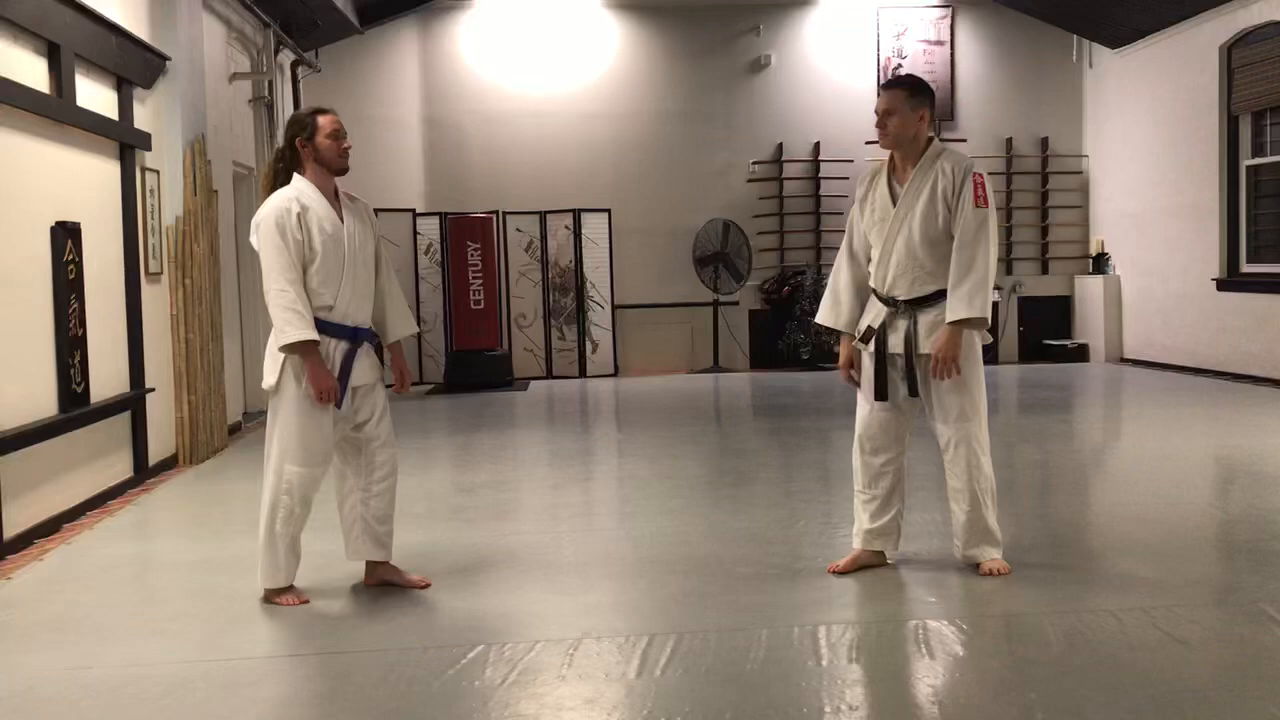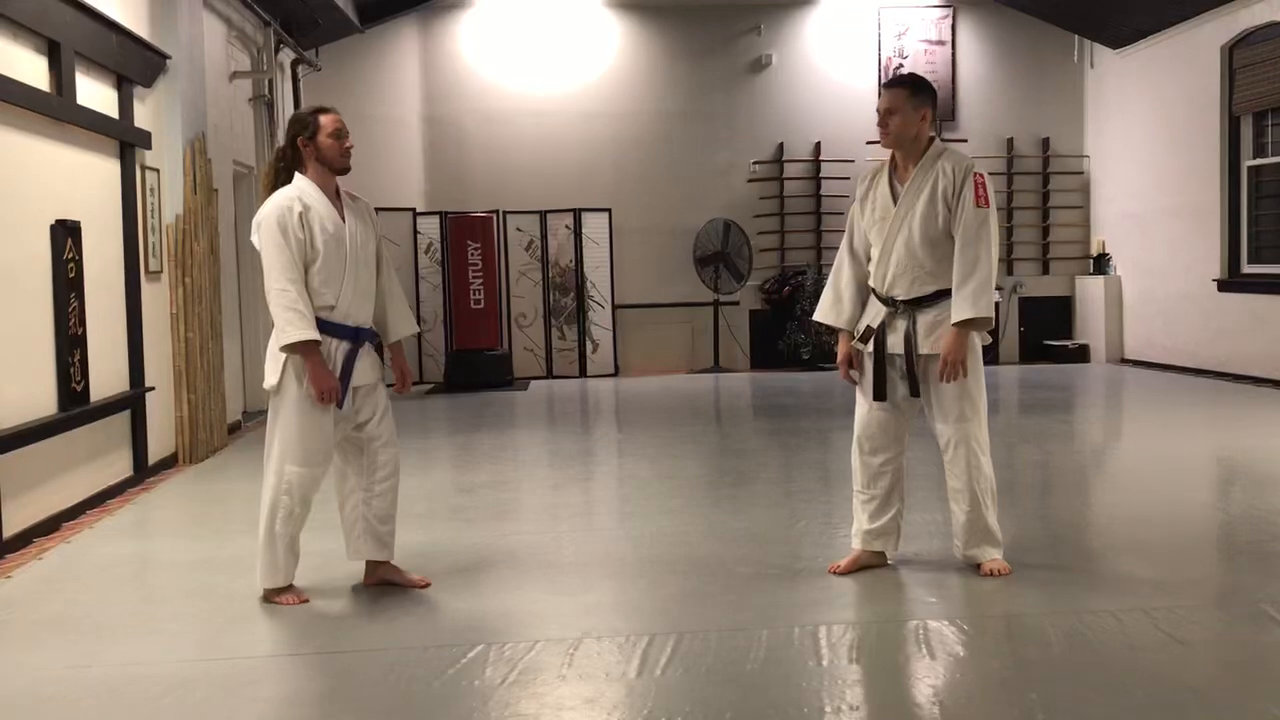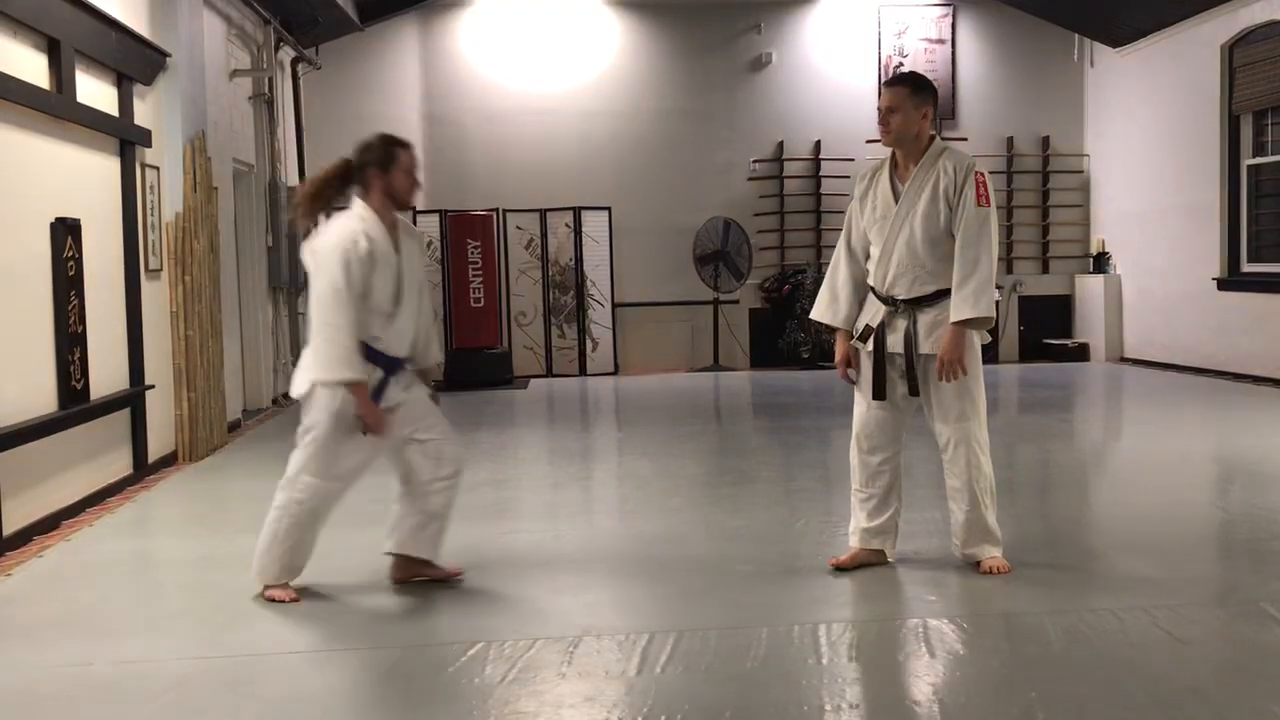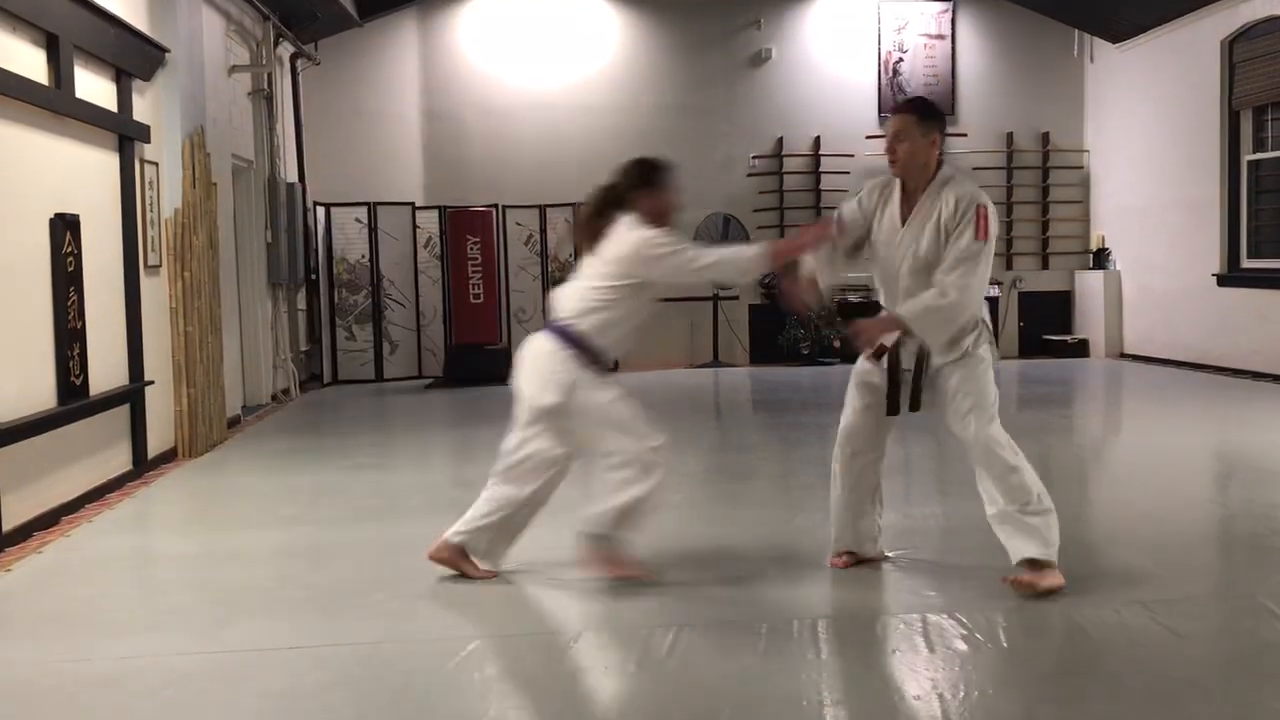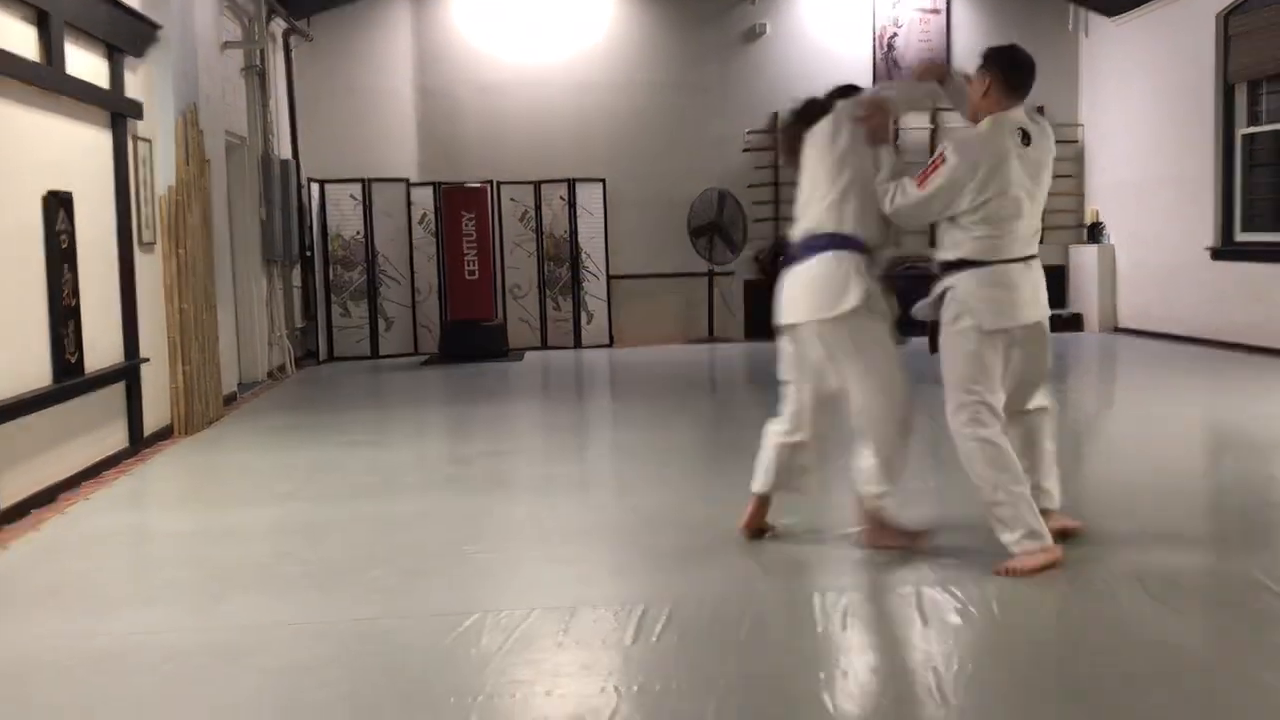
dt=0.4s
person 1, frame 1
left shoulder: (959, 174)
right shoulder: (871, 183)
left elbow: (972, 255)
right elbow: (854, 260)
left wrist: (955, 328)
right wrist: (847, 334)
left hip: (941, 324)
right hip: (882, 325)
left knee: (963, 439)
right knee: (874, 438)
left ankle: (982, 547)
right ankle: (873, 542)
person 1, frame 2
left shoulder: (959, 173)
right shoulder: (872, 183)
left elbow: (974, 256)
right elbow: (853, 258)
left wrist: (960, 330)
right wrist: (845, 332)
left hip: (940, 324)
right hip: (881, 325)
left knee: (962, 440)
right knee: (873, 438)
left ankle: (983, 548)
right ankle: (872, 543)
person 1, frame 3
left shoulder: (961, 173)
right shoulder: (871, 181)
left elbow: (975, 259)
right elbow: (851, 258)
left wrist: (957, 331)
right wrist: (843, 331)
left hip: (943, 324)
right hip: (880, 324)
left knee: (962, 437)
right knee: (872, 436)
left ankle: (982, 545)
right ankle: (871, 540)
person 1, frame 4
left shoulder: (966, 202)
right shoulder: (876, 194)
left elbow: (961, 287)
right elbow: (837, 239)
left wrist: (895, 322)
right wrist: (807, 276)
left hip: (955, 337)
right hip: (894, 336)
left knee: (983, 436)
right knee: (857, 437)
left ankle: (1041, 558)
right ankle: (857, 542)
person 1, frame 5
left shoulder: (967, 150)
right shoulder: (1041, 134)
left elbow: (902, 203)
right elbow: (996, 119)
left wrist: (884, 144)
right wrist: (947, 79)
left hip: (976, 295)
right hip: (1023, 285)
left knee: (973, 421)
right knee: (1027, 401)
left ankle: (1033, 539)
right ankle: (1045, 510)
person 2, frame 1
left shoulder: (359, 210)
right shoulder: (283, 209)
left elbow: (382, 282)
right elbow: (284, 293)
left wrist: (395, 348)
right wrist: (313, 362)
left hip: (358, 355)
right hip: (307, 357)
left knee: (375, 459)
right knee: (296, 471)
left ankle: (377, 562)
right ankle: (277, 580)
person 2, frame 2
left shoulder: (359, 209)
right shoulder: (285, 207)
left elbow: (383, 283)
right elbow: (285, 292)
left wrist: (396, 348)
right wrist: (315, 362)
left hip: (359, 355)
right hip: (309, 354)
left knee: (376, 460)
right knee: (296, 471)
left ankle: (378, 561)
right ankle: (275, 579)
person 2, frame 3
left shoulder: (407, 235)
right shoulder: (346, 236)
left elbow: (417, 312)
right elbow: (333, 321)
left wrist: (428, 373)
right wrist: (358, 392)
left hip: (393, 372)
right hip: (343, 372)
left knee: (440, 461)
right knee: (314, 479)
left ankle: (411, 556)
right ankle: (273, 574)
person 2, frame 4
left shoulder: (624, 238)
right shoulder: (643, 247)
right elbow: (711, 265)
right wrist: (788, 249)
left hip: (556, 359)
right hip: (561, 367)
left knee: (529, 468)
right knee: (639, 453)
left ankle: (459, 545)
right ankle: (601, 541)
person 2, frame 5
left shoulder: (818, 151)
right shoulder: (836, 128)
right elbow: (903, 95)
left hip: (800, 287)
right hip: (839, 280)
left knee: (798, 407)
right knee: (882, 401)
left ankle: (758, 508)
right ankle: (875, 513)
